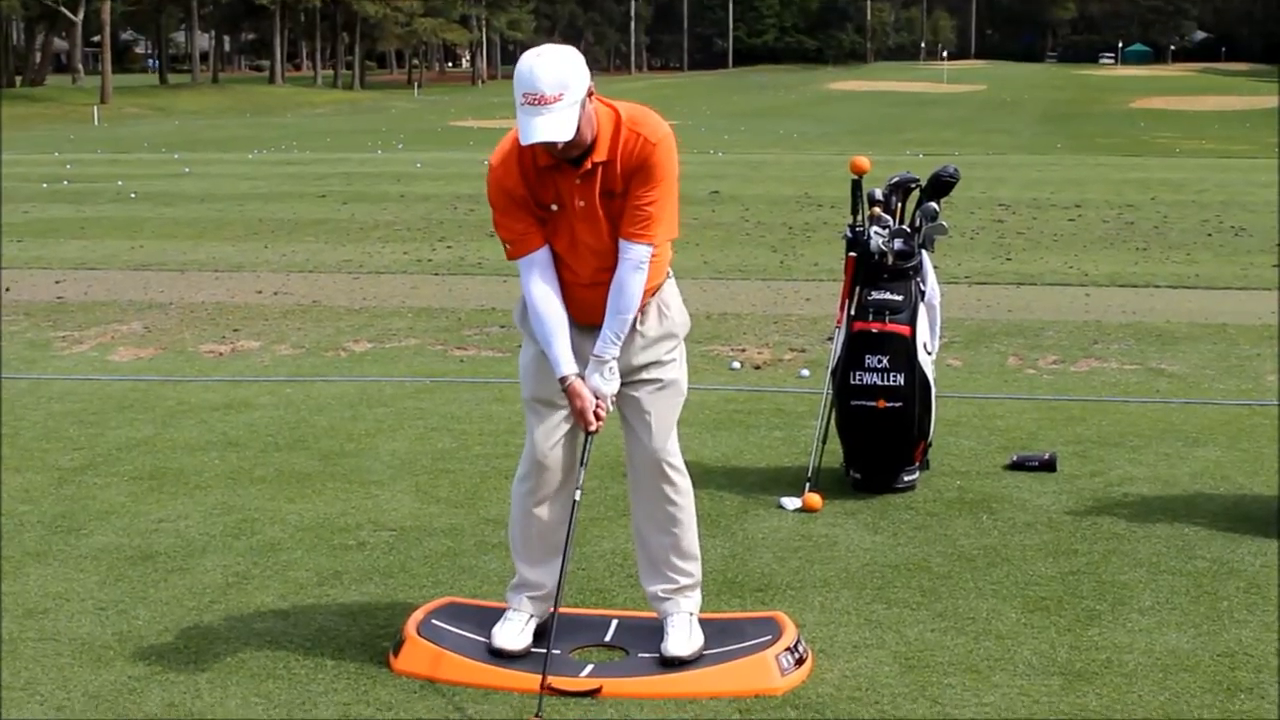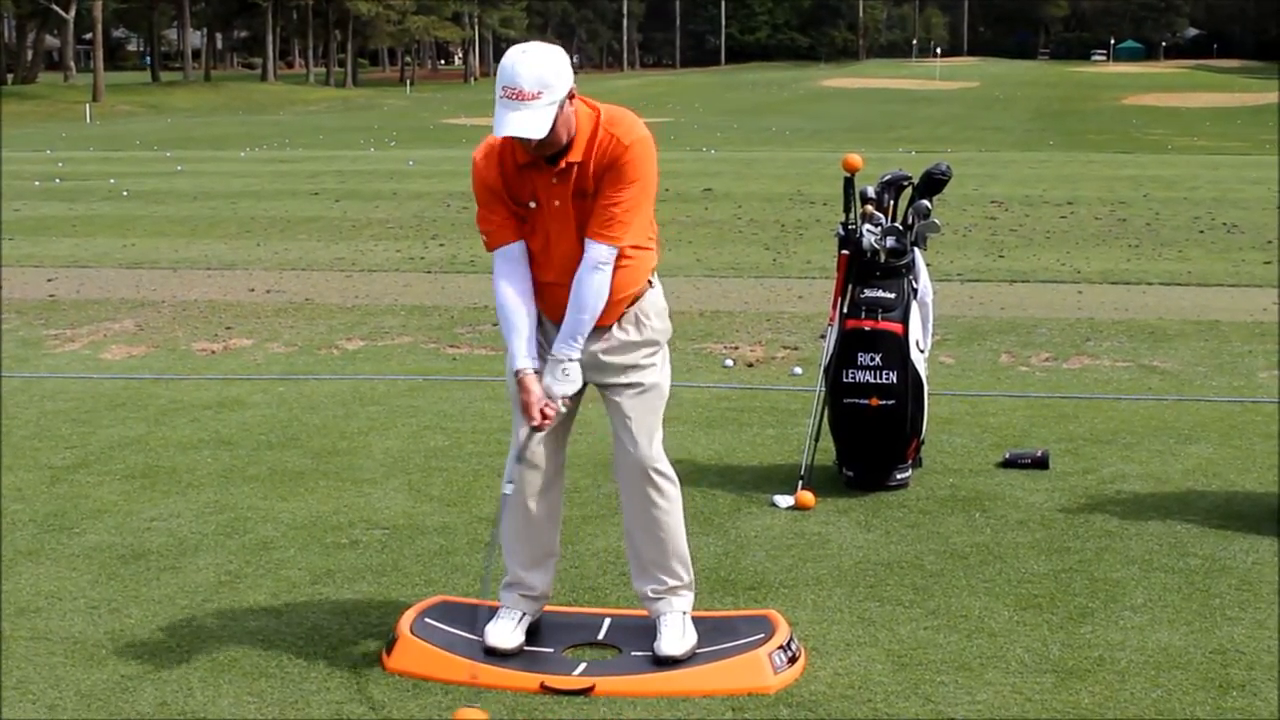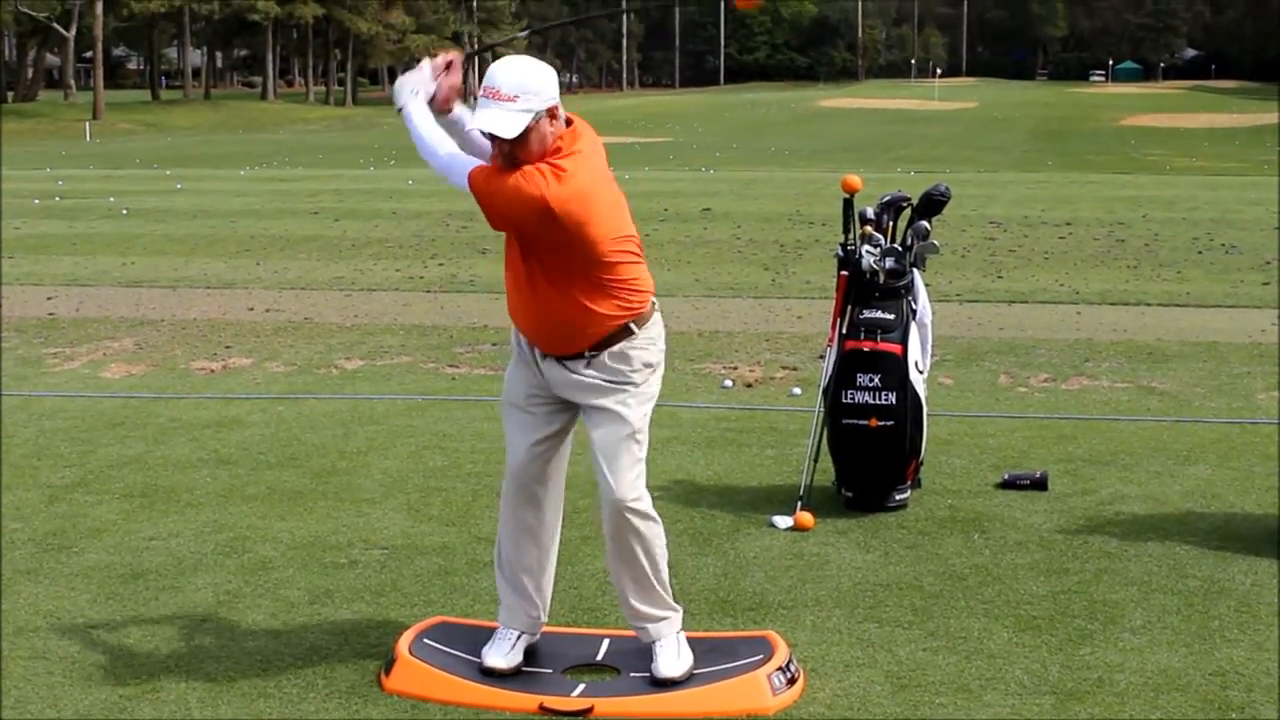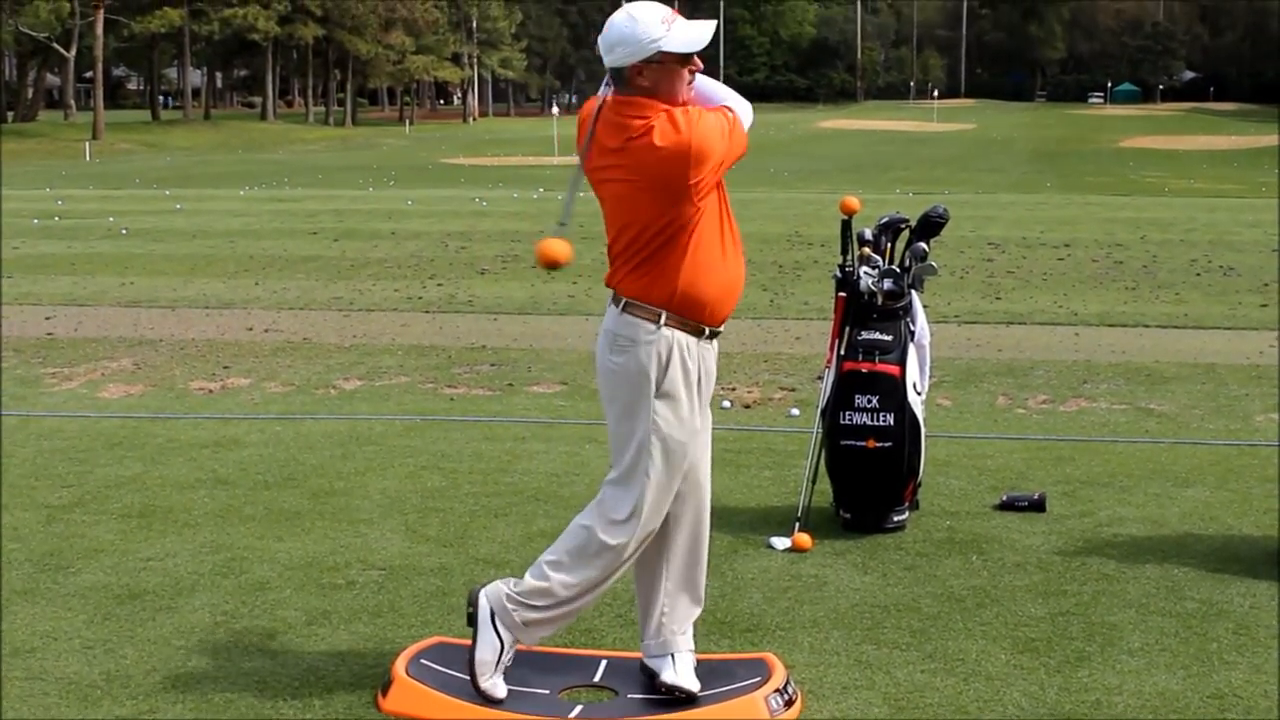
dt=1s
person 1, frame 1
left shoulder: (647, 139)
right shoulder: (508, 166)
left elbow: (635, 261)
right elbow: (537, 274)
left wrist: (606, 361)
right wrist: (568, 375)
left hip: (642, 317)
right hip: (556, 320)
left knee: (657, 458)
right knee: (542, 460)
left ankle: (677, 603)
right ankle: (529, 599)
person 1, frame 2
left shoulder: (624, 142)
right shoulder: (491, 162)
left elbow: (598, 262)
right elbow: (510, 270)
left wrist: (569, 361)
right wrist: (526, 368)
left hip: (626, 321)
right hip: (541, 322)
left knee: (643, 461)
right knee: (529, 460)
left ankle: (671, 602)
right ankle: (521, 598)
person 1, frame 3
left shoulder: (543, 193)
right shoulder: (569, 135)
left elbow: (449, 167)
right elbow: (490, 151)
left wrist: (413, 101)
right wrist: (449, 107)
left hip: (614, 358)
right hip: (539, 350)
left knee: (623, 496)
right knee: (526, 482)
left ankle: (662, 627)
right ankle: (518, 622)
person 1, frame 4
left shoulder: (600, 120)
right shoulder: (687, 140)
right elbow: (739, 110)
left wrist: (622, 59)
right wrist: (690, 83)
left hip: (670, 340)
right hip: (659, 346)
left knee: (685, 500)
right knee: (635, 505)
left ankle: (668, 644)
right ankle: (510, 610)
